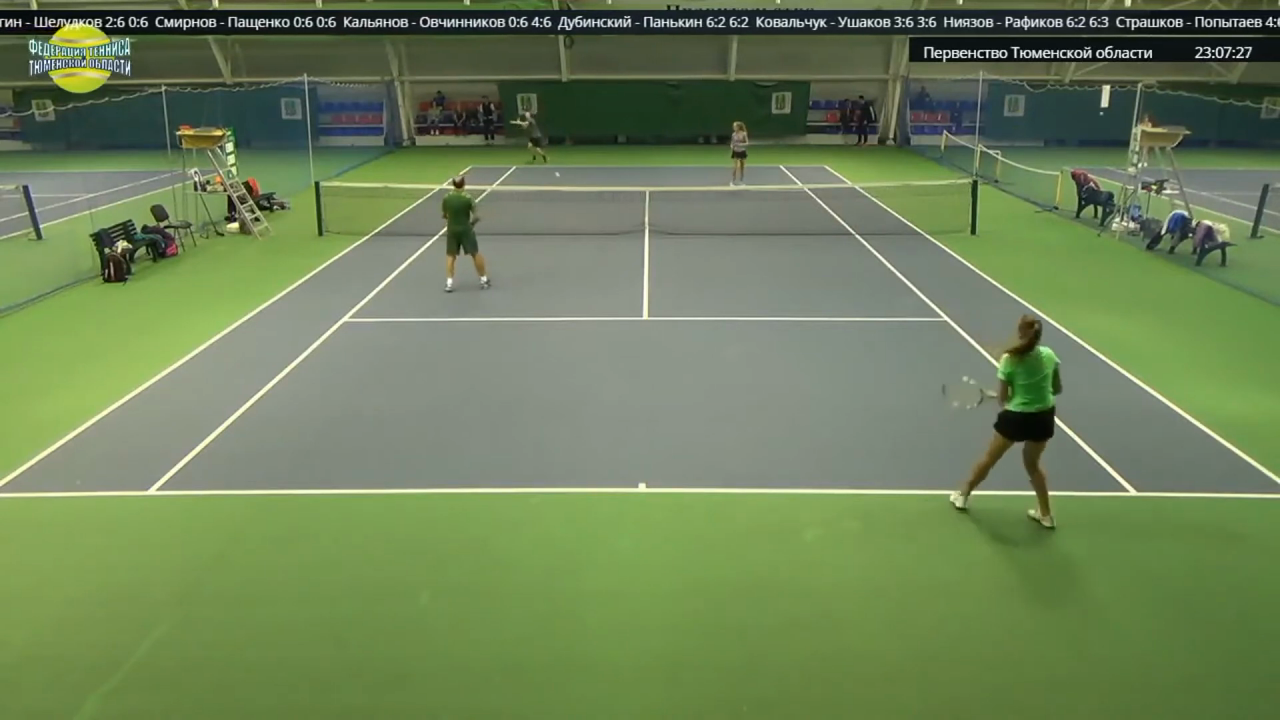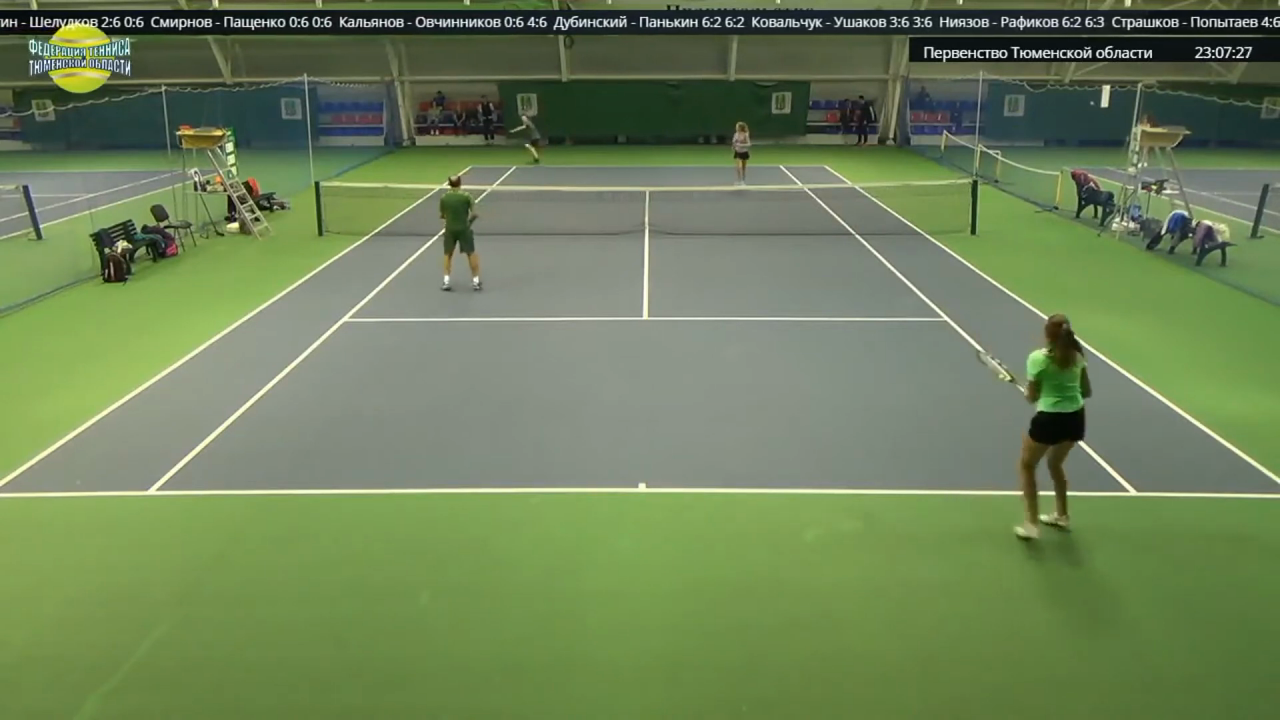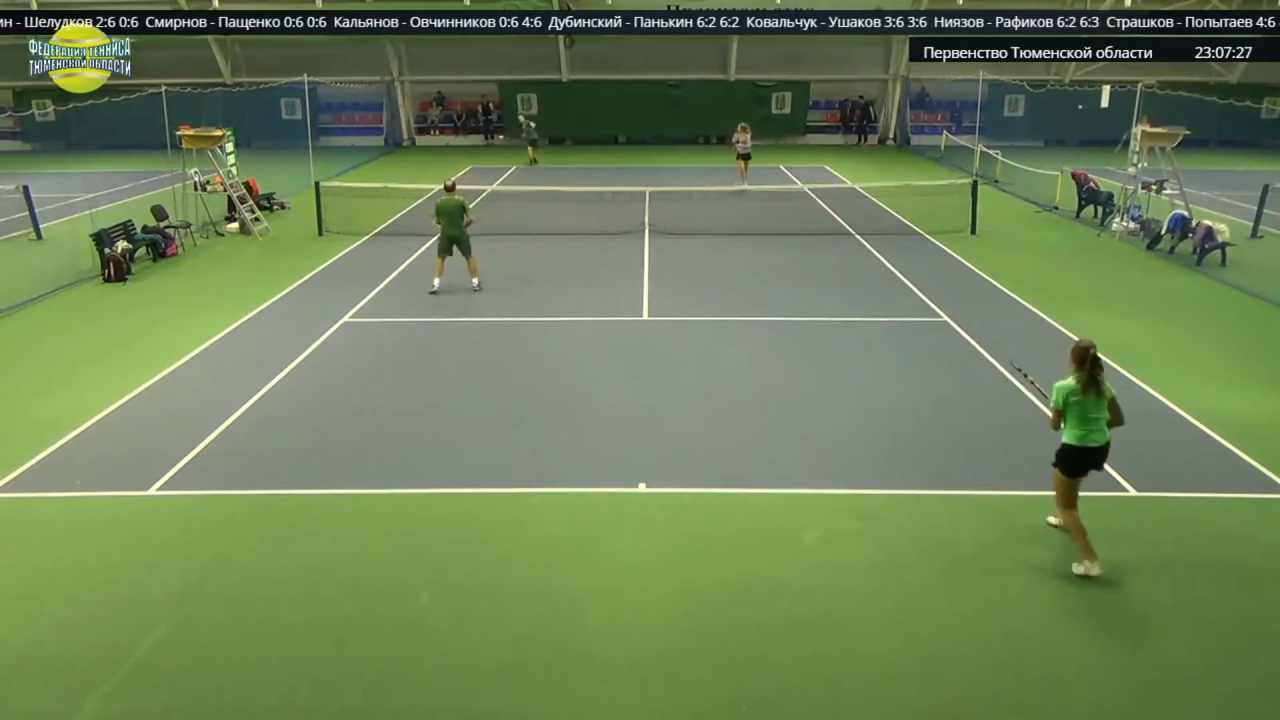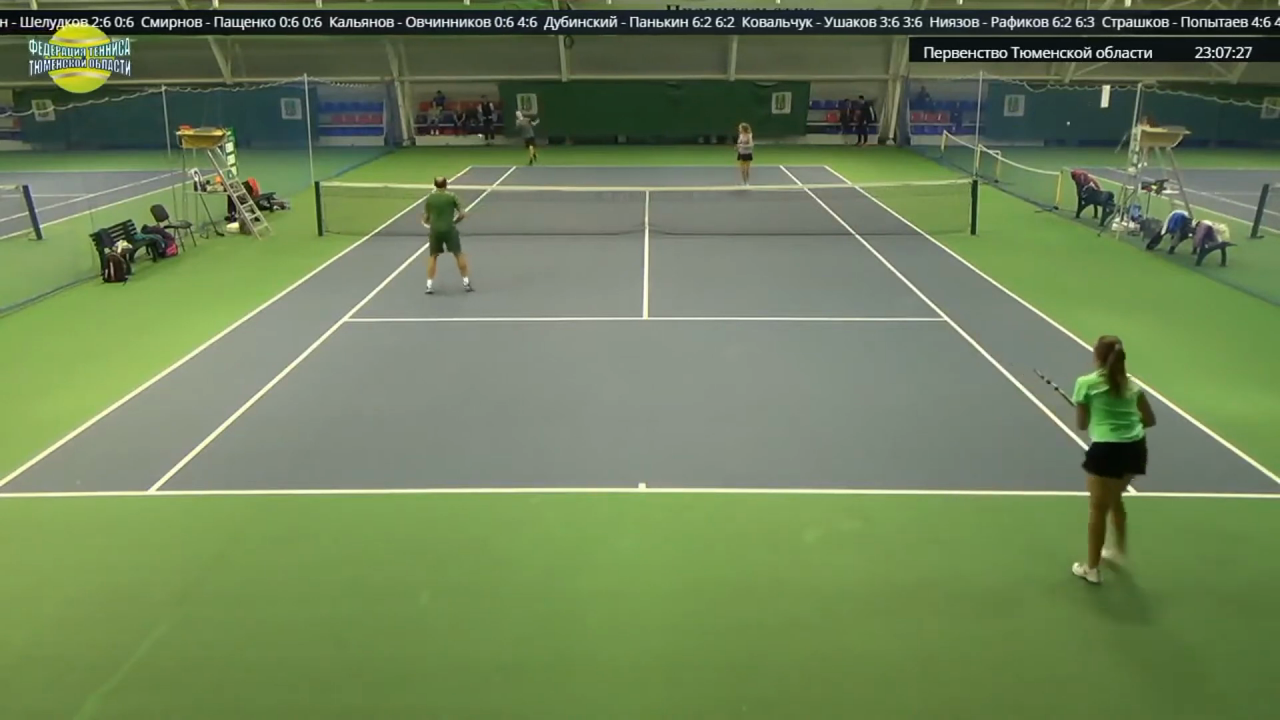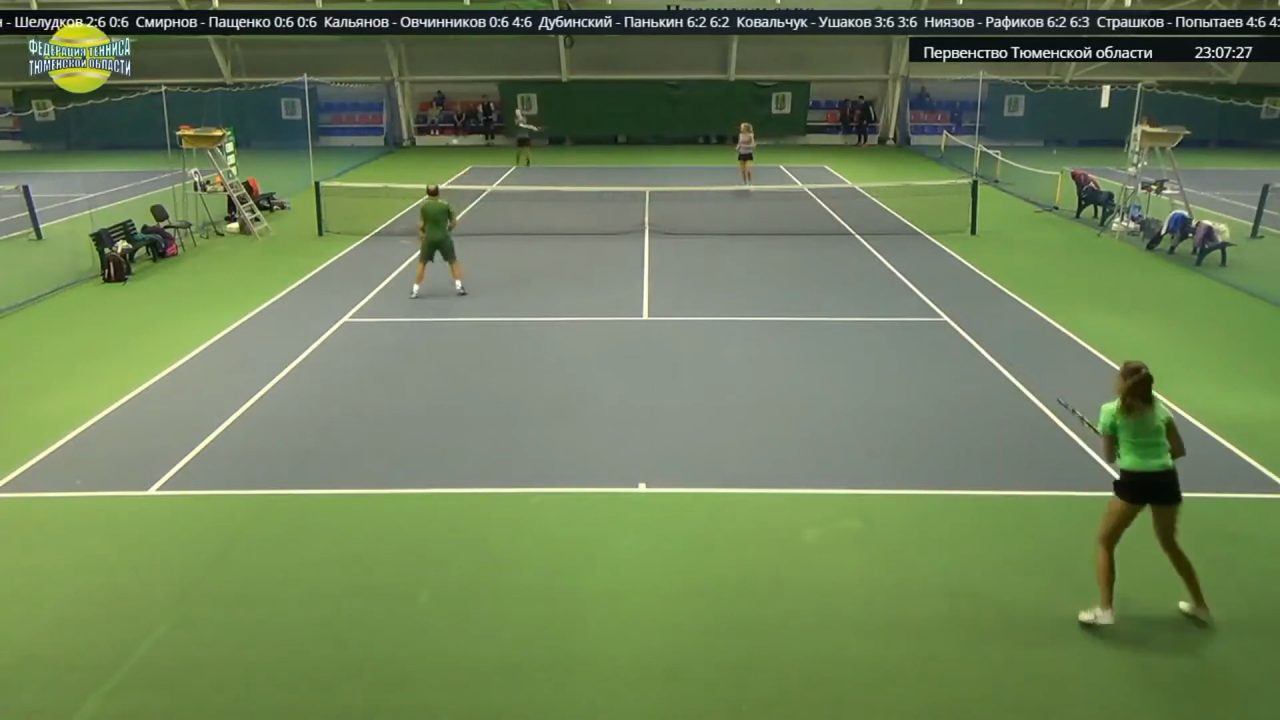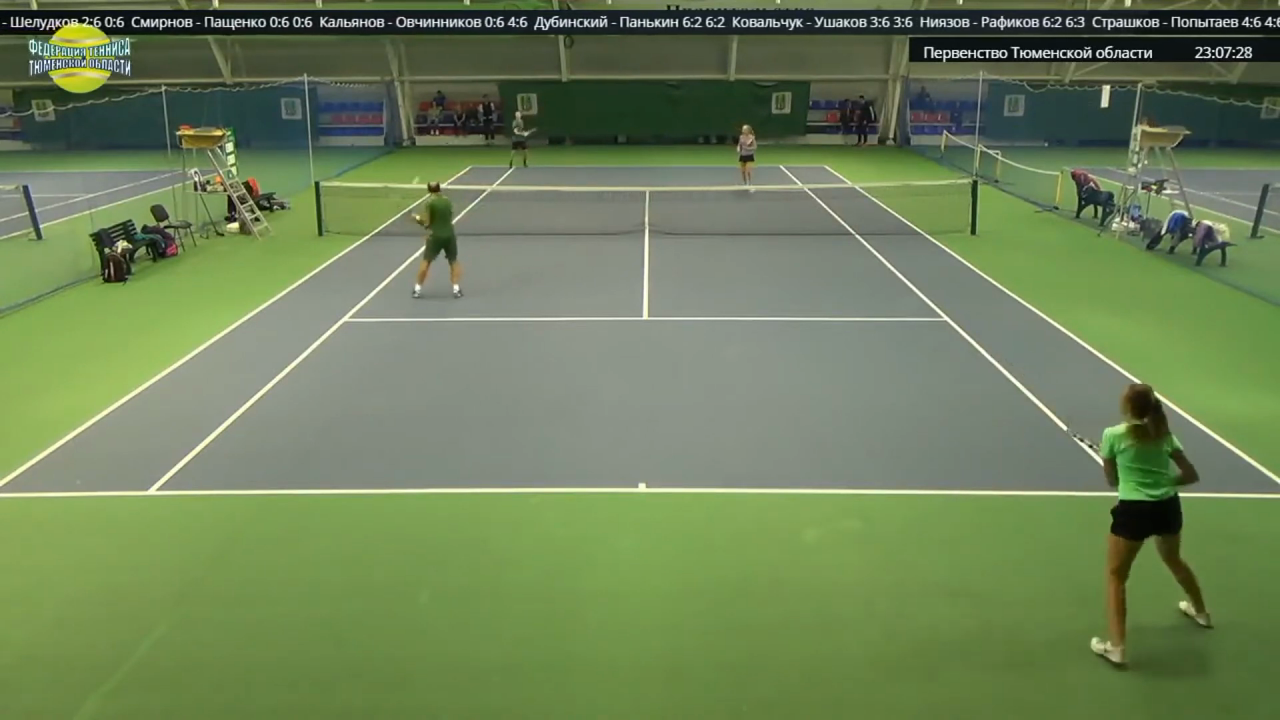
dt=0.2s
person 1, frame 1
left shoulder: (1009, 359)
right shoulder: (1050, 356)
left elbow: (1003, 397)
right elbow: (1057, 389)
left hip: (1017, 416)
right hip: (1044, 417)
left knee: (989, 459)
right knee: (1032, 463)
left ankle: (963, 496)
right ankle: (1045, 514)
person 1, frame 2
left shoulder: (1037, 358)
right shoulder: (1077, 357)
left elbow: (1031, 396)
right elbow: (1086, 392)
left hip: (1050, 420)
right hip: (1075, 417)
left knee: (1026, 466)
right knee: (1054, 464)
left ankle: (1031, 523)
right ankle: (1061, 515)
person 1, frame 3
left shoulder: (1062, 387)
right shoulder: (1103, 385)
left elbow: (1055, 425)
right elbow: (1118, 420)
left hip: (1075, 451)
right hip: (1100, 448)
left knee: (1066, 506)
right knee: (1068, 486)
left ankle: (1091, 562)
right ankle: (1066, 520)
person 1, frame 4
left shoulder: (1085, 383)
right shoulder: (1131, 384)
left elbow: (1082, 424)
right elbow: (1150, 420)
left hip: (1107, 450)
right hip: (1136, 449)
left knee: (1098, 510)
right knee: (1113, 499)
left ankle: (1091, 568)
right ankle: (1118, 549)
person 1, frame 5
left shoulder: (1111, 410)
right shoulder: (1160, 409)
left elbow: (1109, 457)
right elbow: (1179, 451)
left hip: (1136, 481)
right hip: (1166, 479)
left knee: (1105, 543)
right knee: (1169, 544)
left ankle: (1104, 609)
right ankle: (1199, 606)
person 1, frame 6
left shoulder: (1113, 435)
right shoulder: (1165, 435)
left elbow: (1112, 481)
right elbow: (1191, 476)
left hip: (1134, 511)
right hip: (1167, 507)
left knee: (1116, 576)
right knee: (1174, 560)
left ankle: (1116, 645)
right ankle: (1200, 611)
